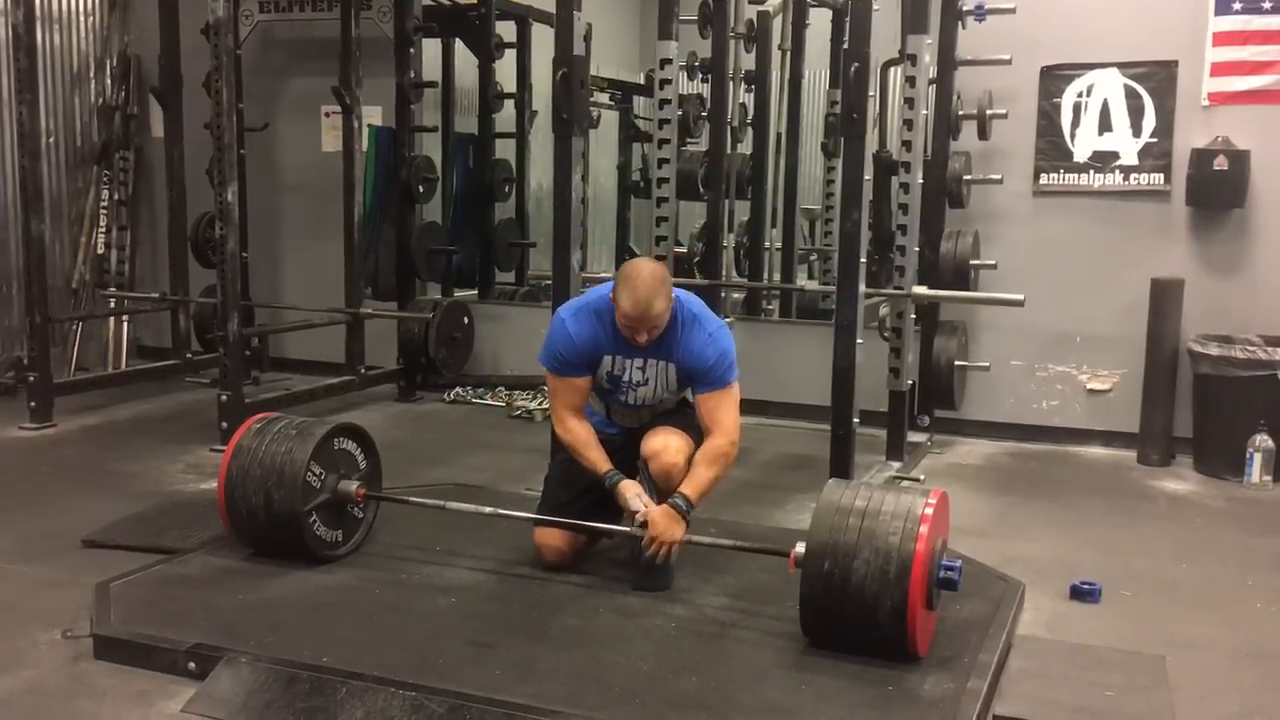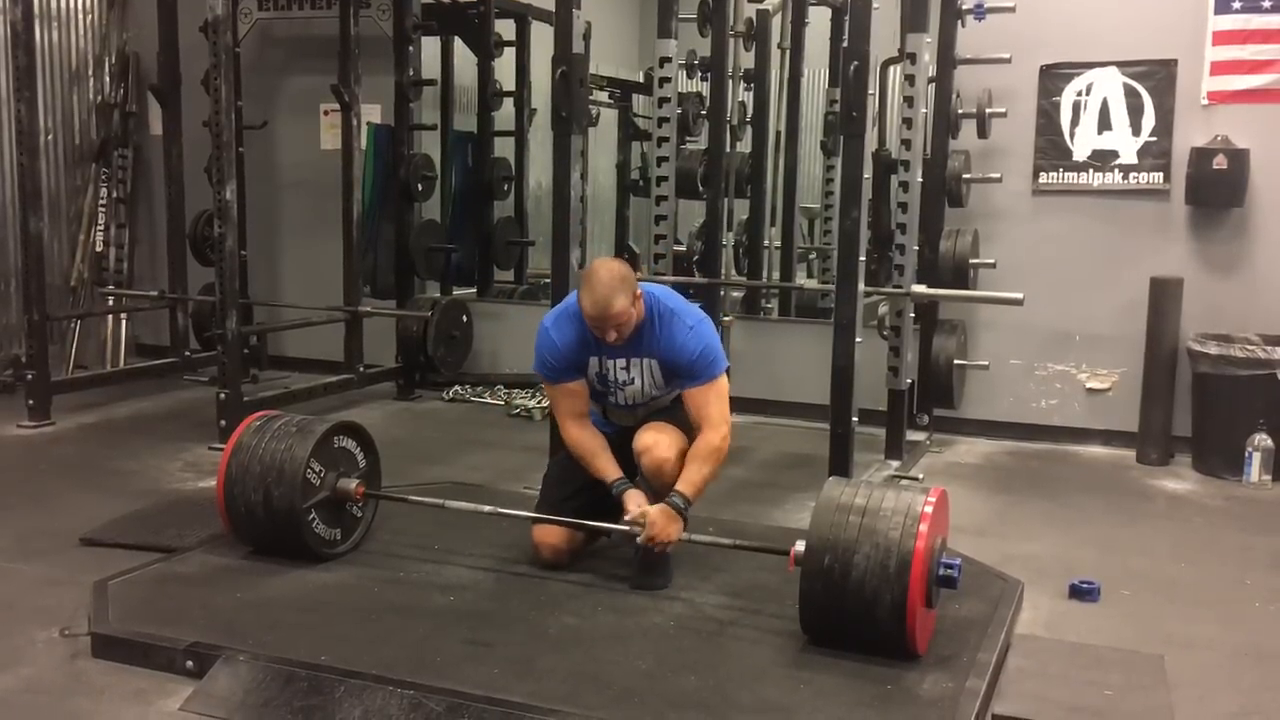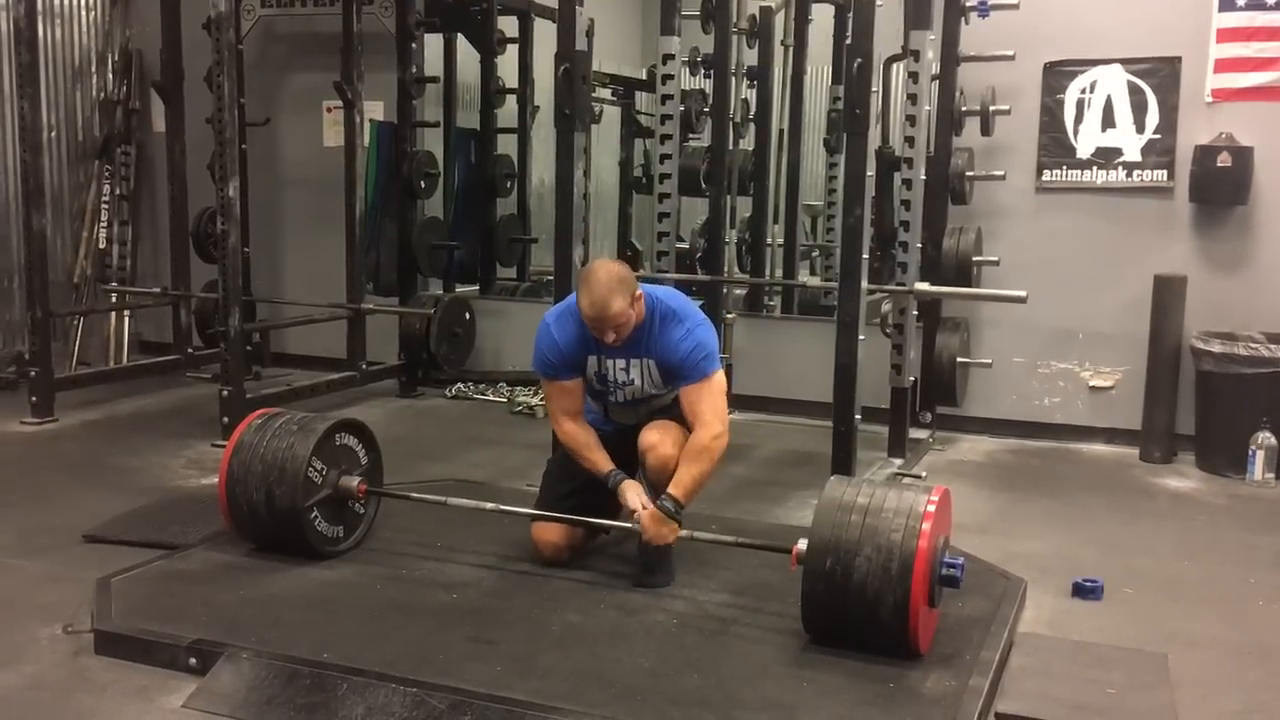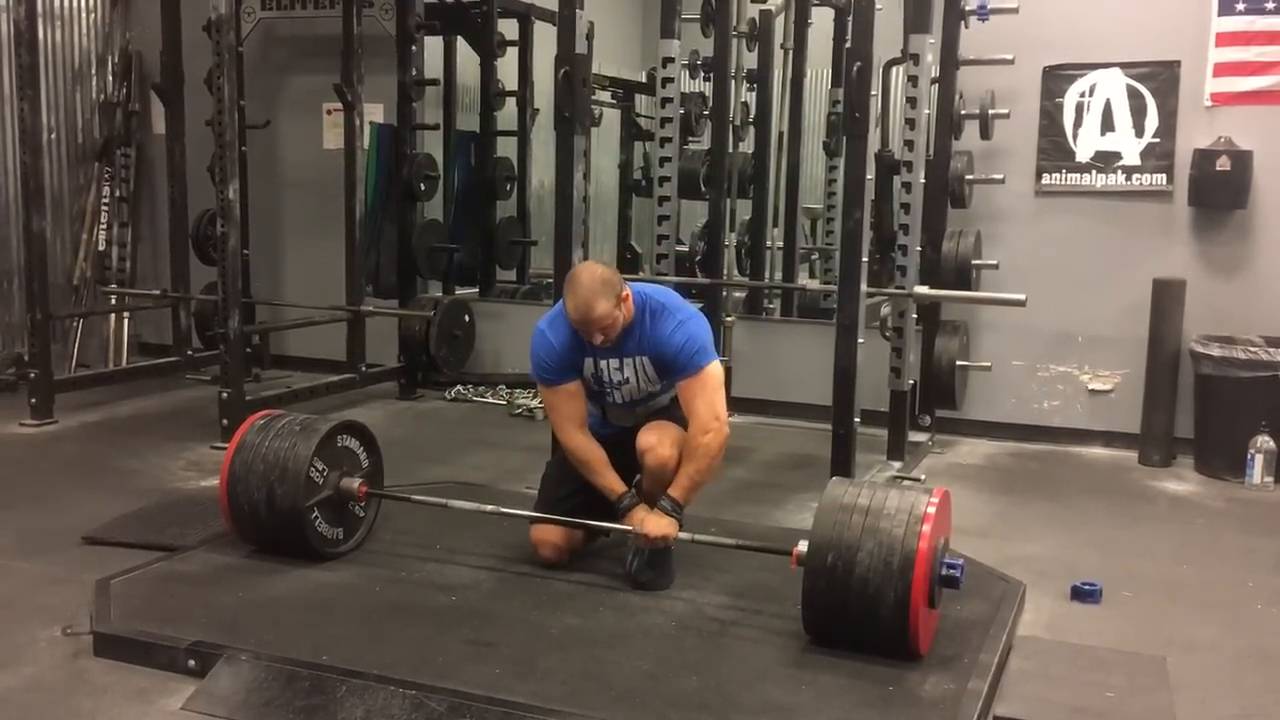
dt=0.7s
person 1, frame 1
left shoulder: (707, 336)
right shoulder: (573, 324)
left elbow: (724, 436)
right elbow: (567, 418)
left wrist: (679, 507)
right wrist: (615, 482)
left hip: (667, 420)
right hip: (601, 427)
left knee: (664, 455)
right knee: (552, 549)
left ankle: (658, 547)
right ankle: (612, 514)
person 1, frame 2
left shoulder: (688, 329)
right shoulder: (557, 332)
left elbow: (716, 432)
right elbow: (575, 424)
left wrist: (676, 505)
right wrist: (622, 488)
left hip: (668, 415)
right hip: (602, 426)
left knee: (655, 450)
right knee: (550, 548)
left ankle: (656, 543)
right ankle: (609, 516)
person 1, frame 3
left shoulder: (686, 328)
right shoulder: (557, 331)
left elbow: (713, 431)
right elbow: (567, 421)
left wrist: (668, 509)
right wrist: (617, 481)
left hip: (666, 414)
right hip: (603, 424)
left knee: (659, 448)
right knee: (549, 544)
left ankle: (657, 540)
right ankle: (607, 509)
person 1, frame 4
left shoulder: (678, 324)
right shoulder: (551, 337)
left elbow: (712, 427)
right elbow: (573, 433)
left wrist: (669, 508)
right wrist: (627, 504)
left hip: (666, 414)
right hip: (602, 427)
left knee: (656, 448)
right knee: (549, 547)
left ankle: (657, 541)
